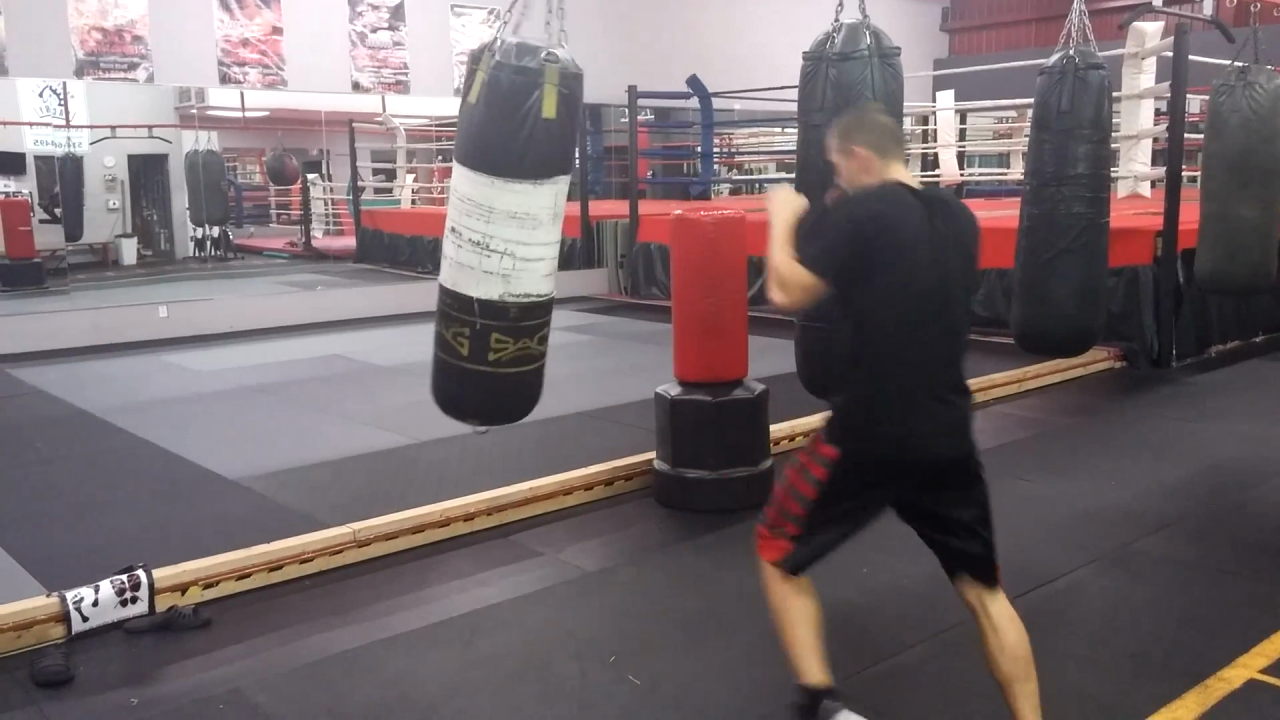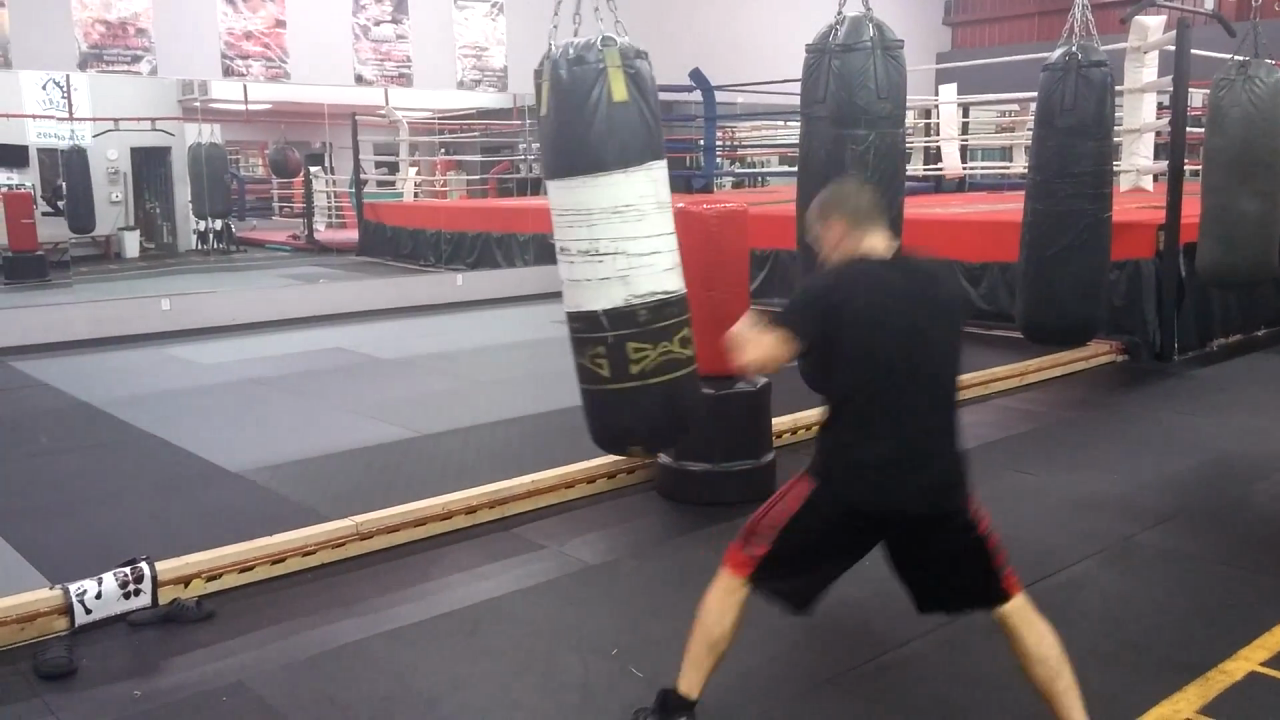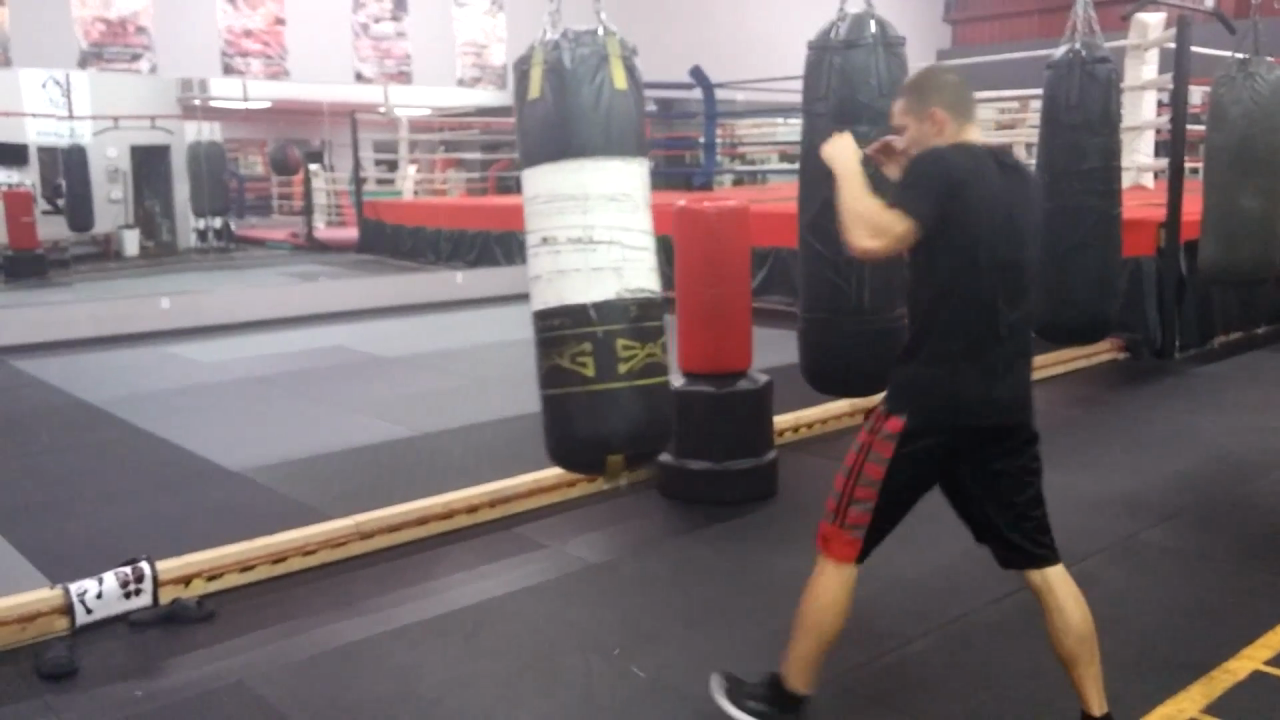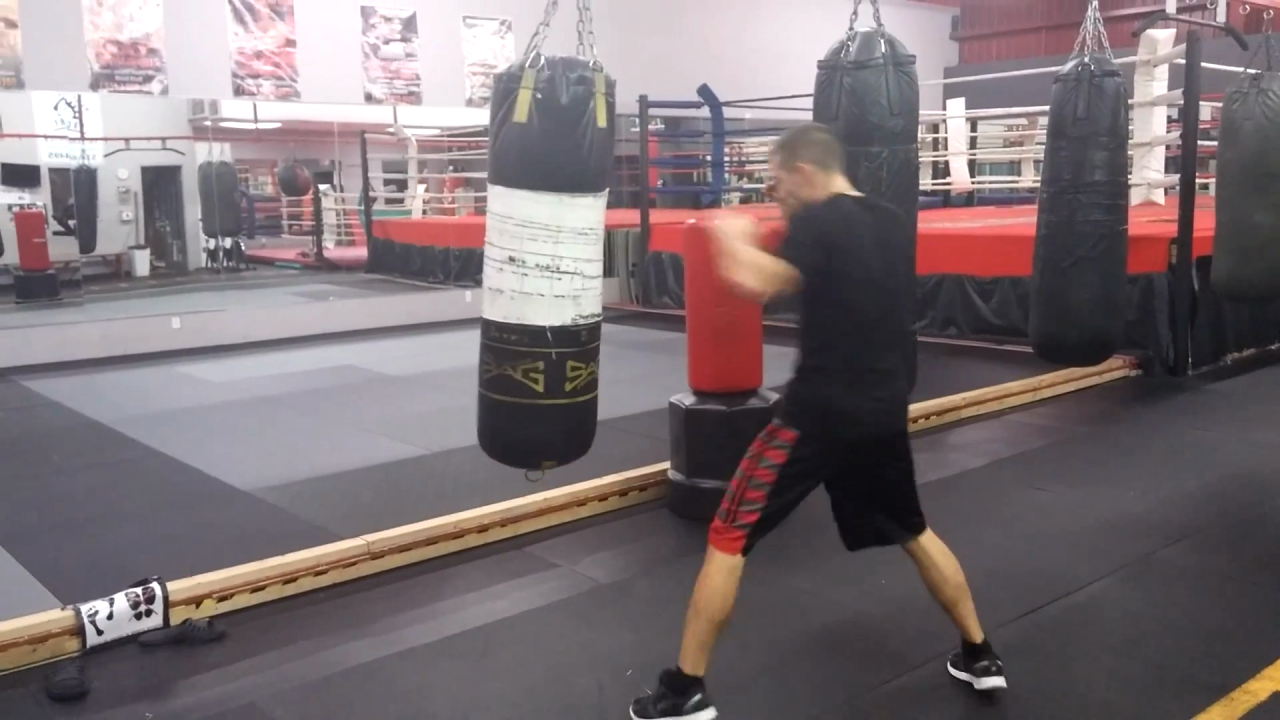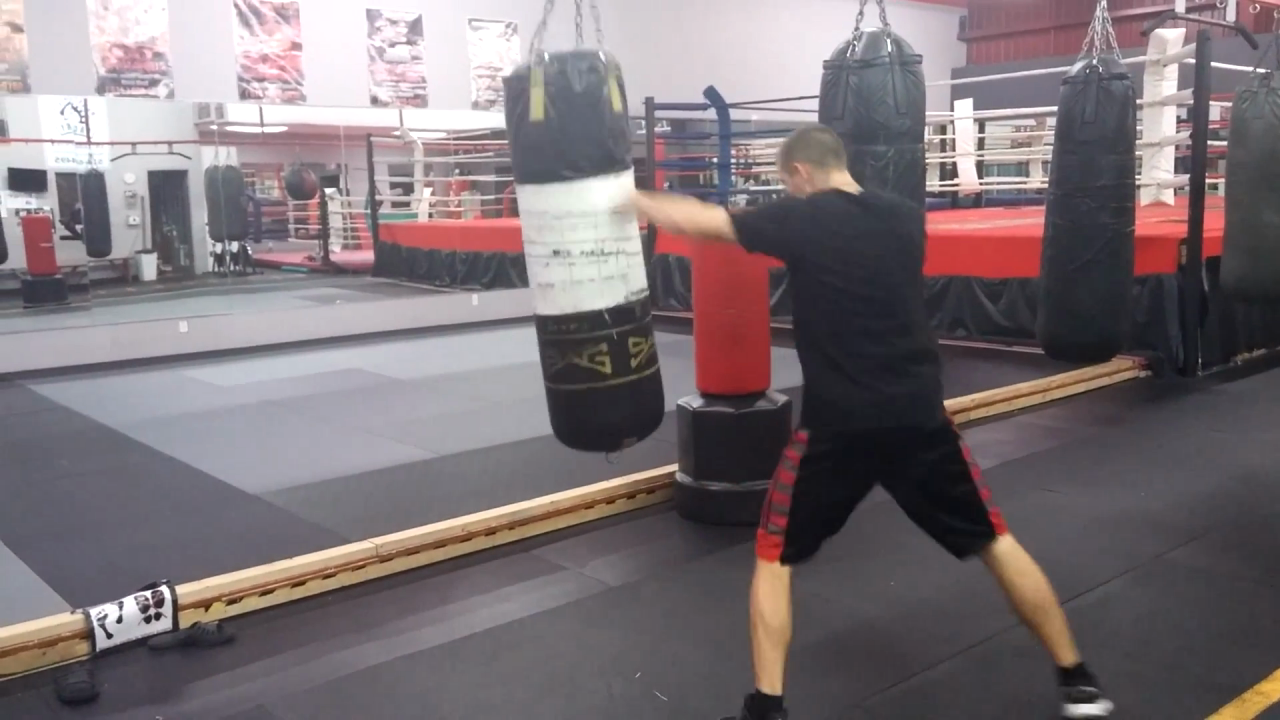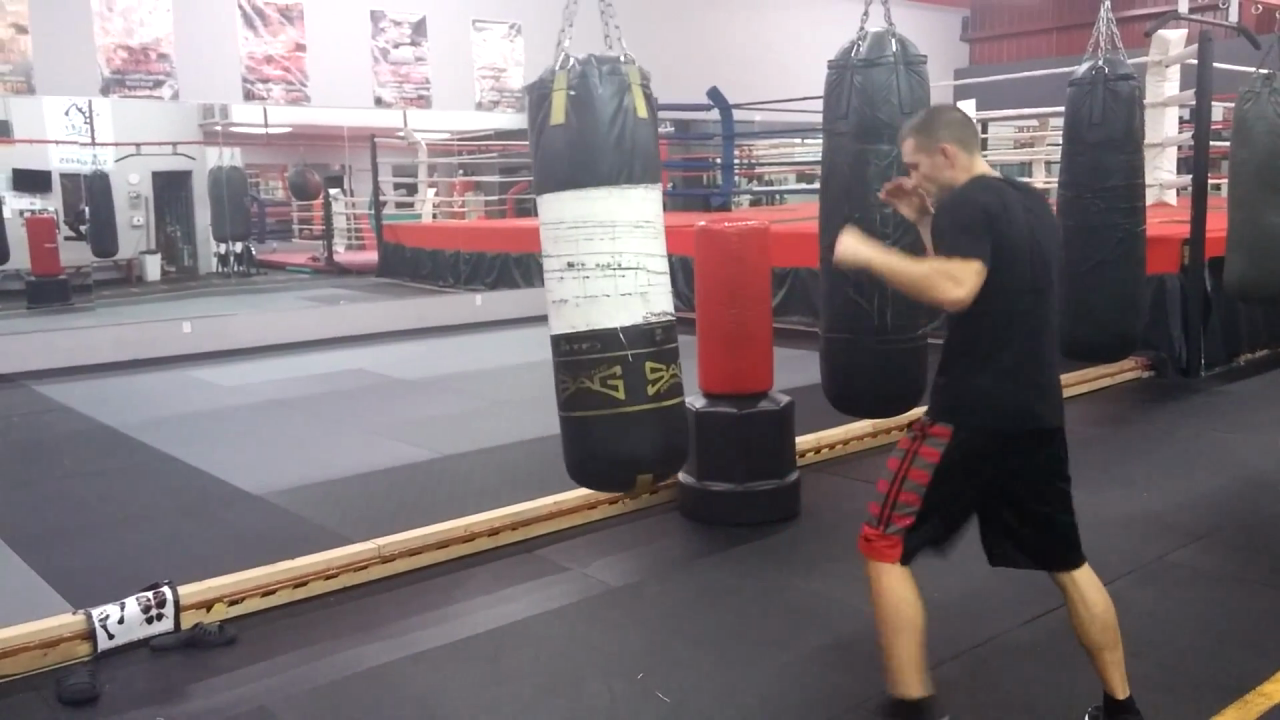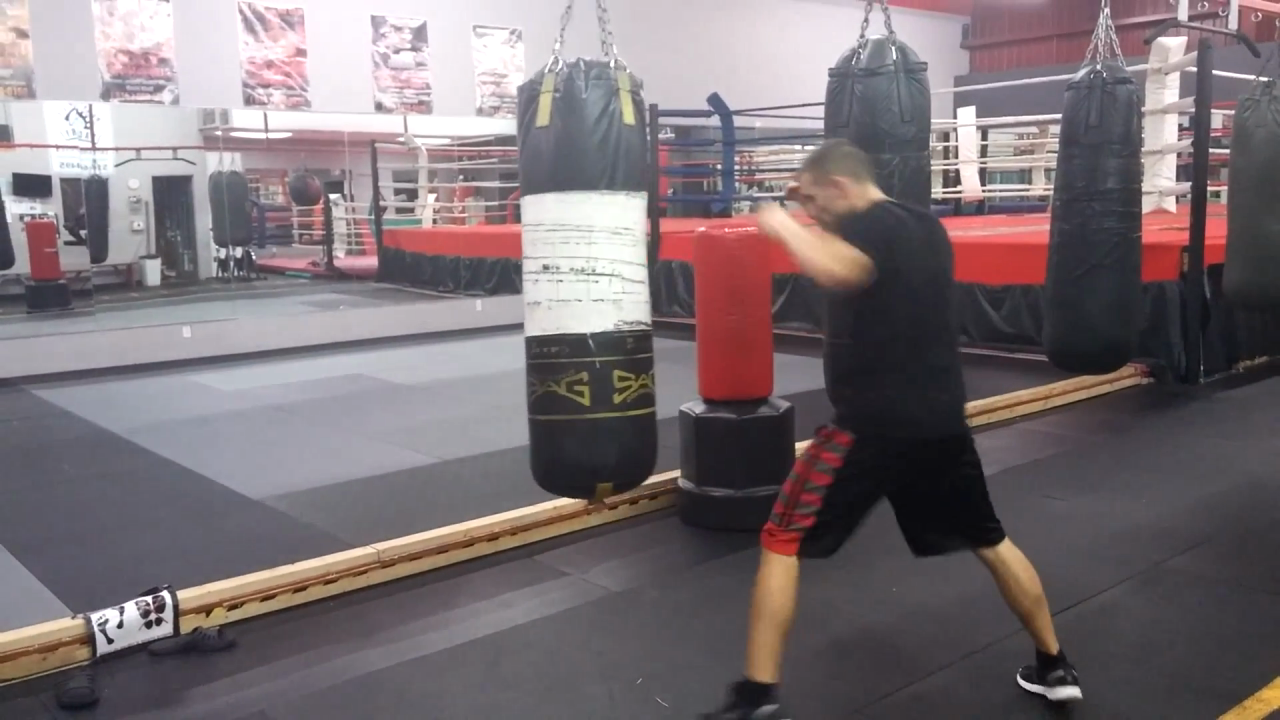
dt=0.7s
person 1, frame 1
left shoulder: (853, 215)
right shoulder: (960, 220)
left elbow: (787, 294)
left wrist: (783, 219)
left hip: (865, 434)
right hip: (948, 436)
left knee: (778, 552)
right knee: (982, 588)
person 1, frame 2
left shoulder: (832, 288)
right shoulder: (945, 287)
left elbow: (758, 359)
left wrist: (747, 330)
left hip: (846, 484)
right hip: (938, 488)
left knee: (735, 572)
right knee: (1009, 603)
person 1, frame 3
left shoulder: (944, 170)
right shoulder: (1017, 179)
left elbow: (874, 240)
left wrist: (844, 163)
right wrist: (912, 174)
left hip: (929, 400)
right hip: (1006, 405)
left knee: (839, 546)
right knee: (1040, 565)
person 1, frame 4
left shoulder: (821, 222)
right shoulder: (888, 221)
left elbow: (752, 280)
left wrist: (730, 231)
right wrist: (783, 227)
left hip: (818, 413)
right hip: (884, 412)
left knee: (728, 538)
right knee: (912, 532)
right ankle: (979, 655)
person 1, frame 5
left shoulder: (793, 218)
right shoulder: (904, 217)
left elbow: (697, 221)
left wrist: (634, 200)
left hip: (837, 422)
right hip: (917, 412)
left knee: (770, 557)
right knee: (991, 542)
person 1, frame 6
left shoulder: (969, 203)
right shoulder: (1032, 205)
left elbow: (955, 289)
left wrist: (866, 254)
right wrist: (925, 218)
left hip: (971, 416)
right hip: (1038, 415)
left knee: (885, 548)
right knee: (1068, 565)
person 1, frame 7
left shoulder: (871, 226)
right shoulder: (927, 228)
left elbow: (834, 270)
left wrist: (787, 226)
right wrist: (813, 224)
left hip: (874, 426)
right hip: (943, 421)
left knee: (783, 543)
right knee: (988, 542)
right ankle: (1053, 666)
